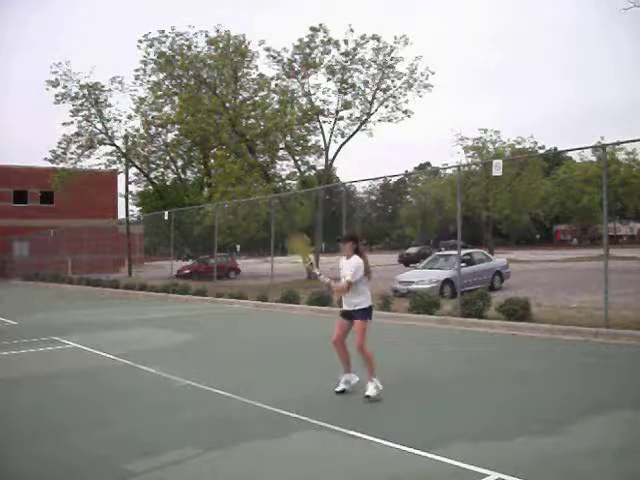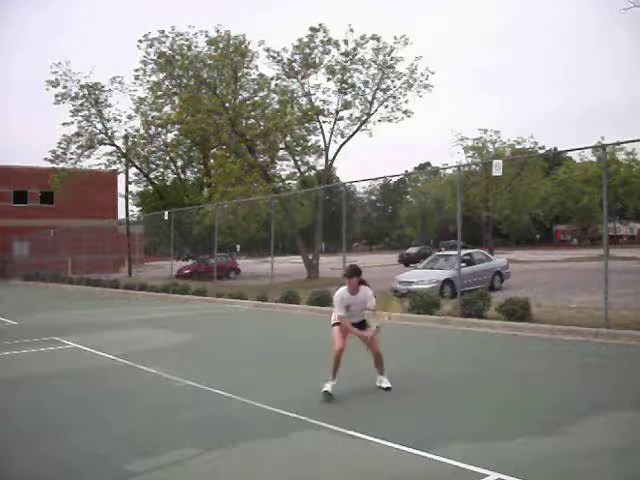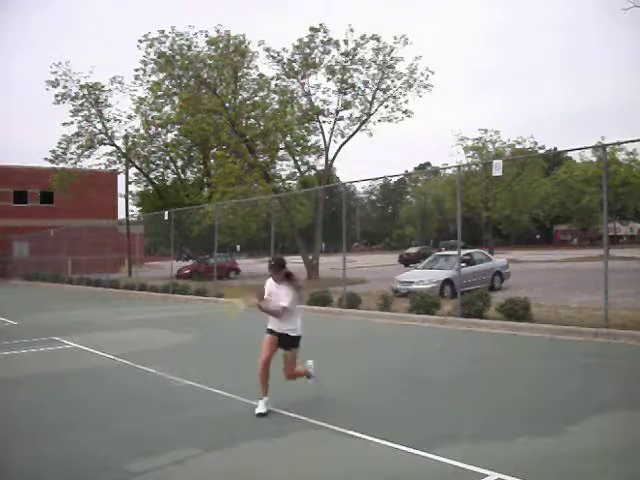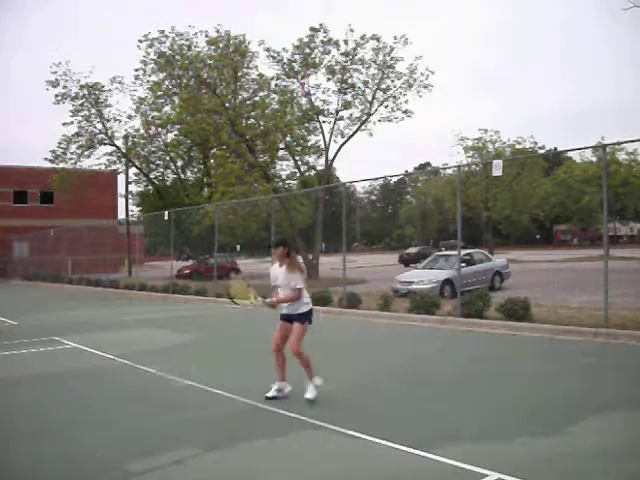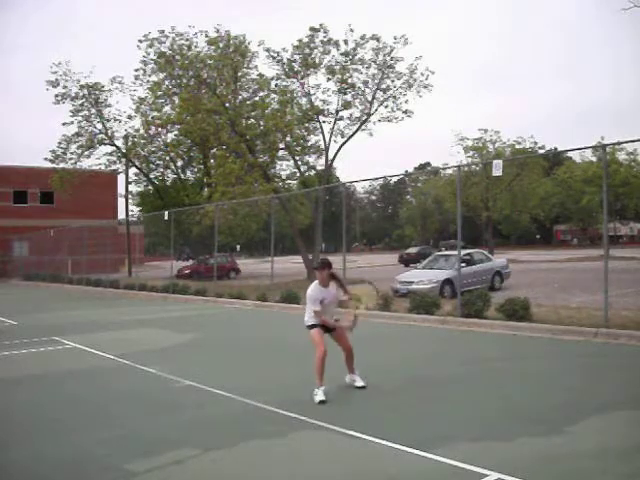
dt=0.7s
person 1, frame 1
left shoulder: (357, 263)
right shoulder: (343, 262)
left elbow: (344, 288)
right elbow: (341, 285)
left wrist: (331, 284)
right wrist: (333, 283)
left hip: (362, 308)
right hip: (348, 307)
left knee: (360, 345)
right knee: (337, 340)
left ankle: (373, 381)
right ankle: (349, 376)
person 1, frame 2
left shoulder: (367, 292)
right shoulder: (339, 295)
right elbow: (343, 321)
left wrist: (372, 330)
right wrist: (361, 334)
left hip: (359, 321)
right hip: (340, 322)
left knee: (376, 350)
right knee: (339, 348)
left ankle: (381, 377)
right ankle: (331, 382)
person 1, frame 3
left shoulder: (290, 288)
right shoulder: (269, 283)
left elbow: (279, 313)
right elbow: (267, 302)
left wrist: (262, 306)
right wrist: (261, 304)
left hip: (290, 331)
right hip: (274, 328)
left knee: (289, 374)
right knee: (264, 361)
left ankle: (308, 368)
right ankle: (264, 400)
person 1, frame 4
left shoulder: (293, 268)
right shoulder: (273, 269)
left elbow: (296, 295)
left wrist: (277, 301)
right wrist: (274, 300)
left hip: (302, 311)
right hip: (287, 312)
left knee: (295, 349)
right knee: (276, 347)
left ankle: (312, 381)
right ankle: (281, 386)
person 1, frame 5
left shoulder: (336, 284)
right shoulder: (312, 292)
left elbow: (345, 297)
right elbow: (320, 317)
right wrist: (341, 326)
left hip: (331, 319)
right hip: (315, 321)
left knee: (348, 349)
right knee: (322, 350)
left ankle: (352, 375)
right ankle: (319, 389)
